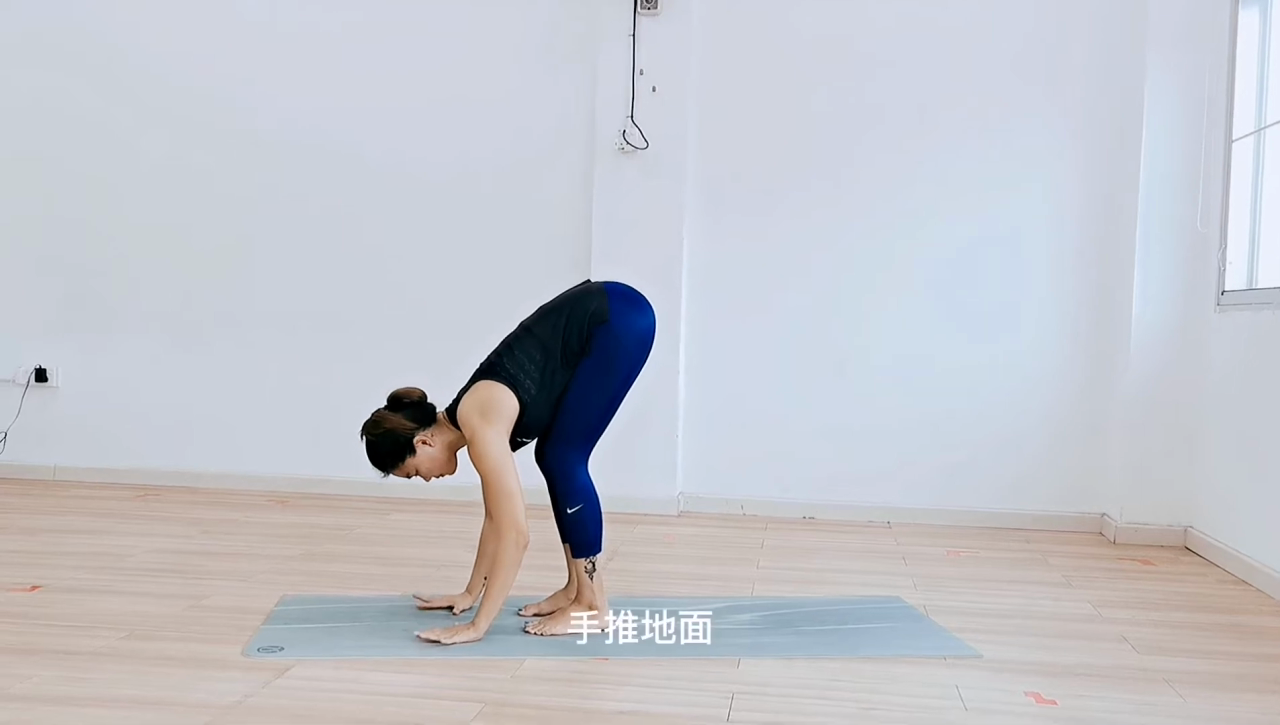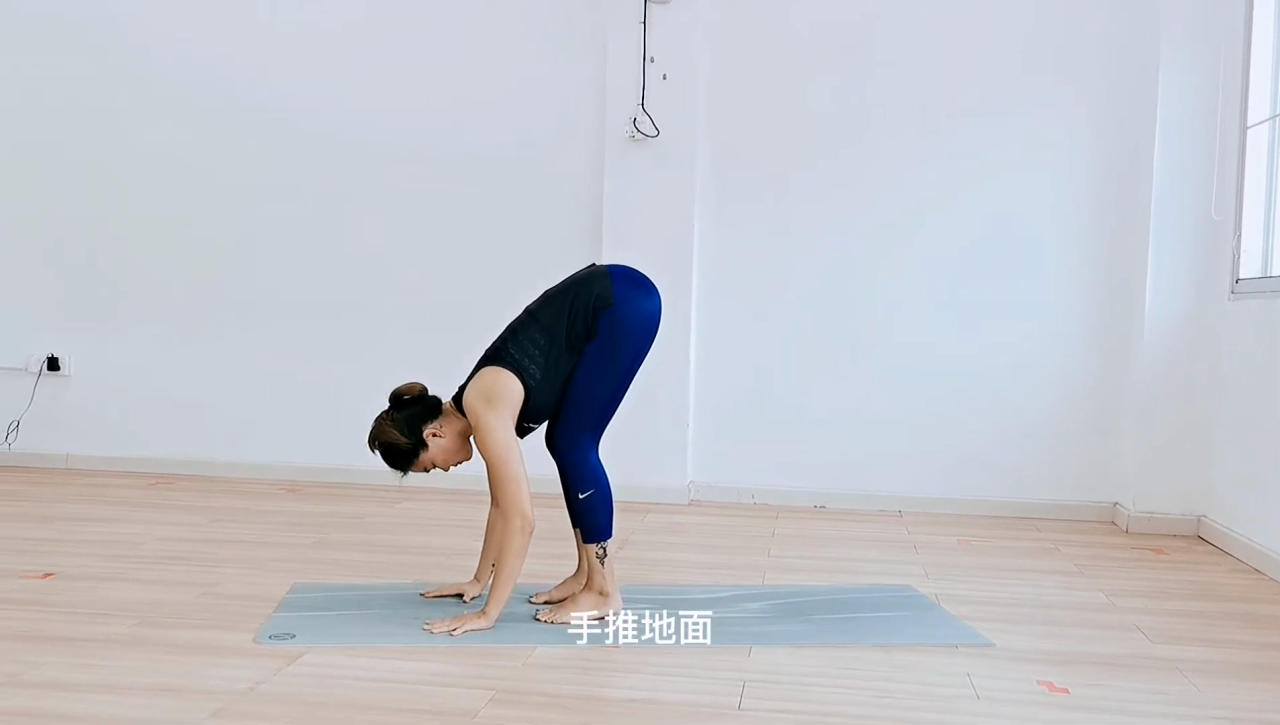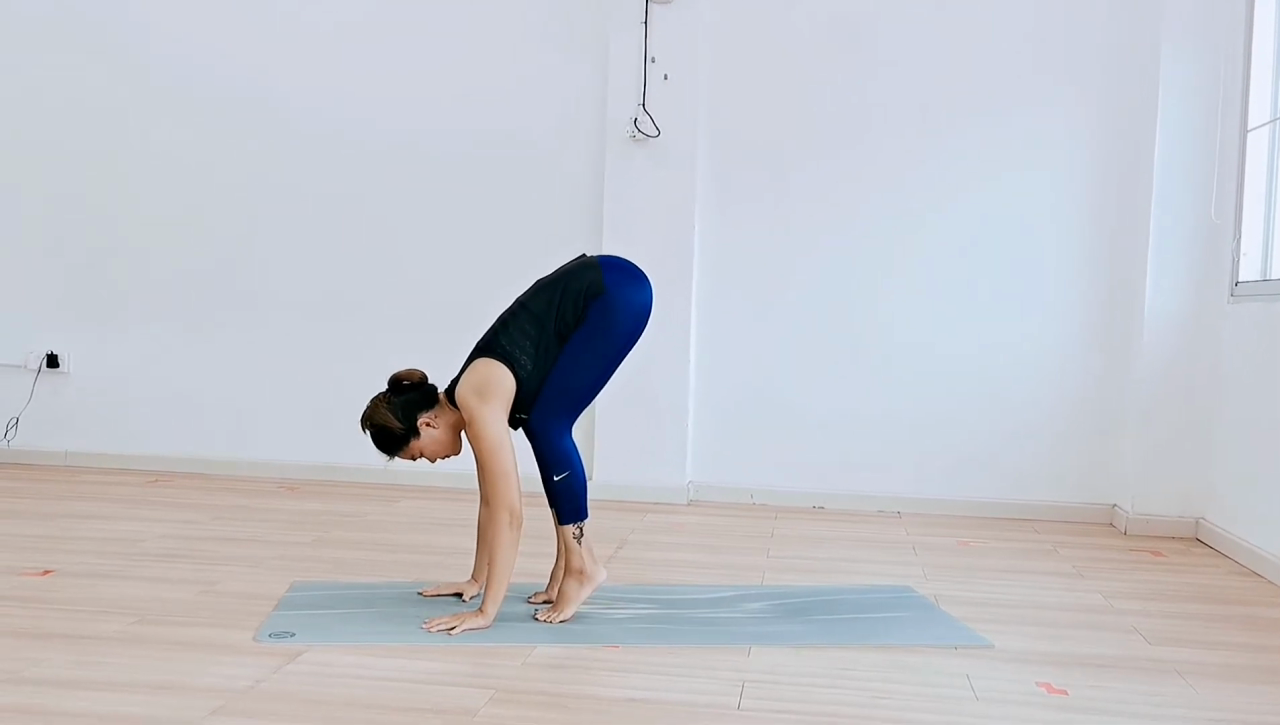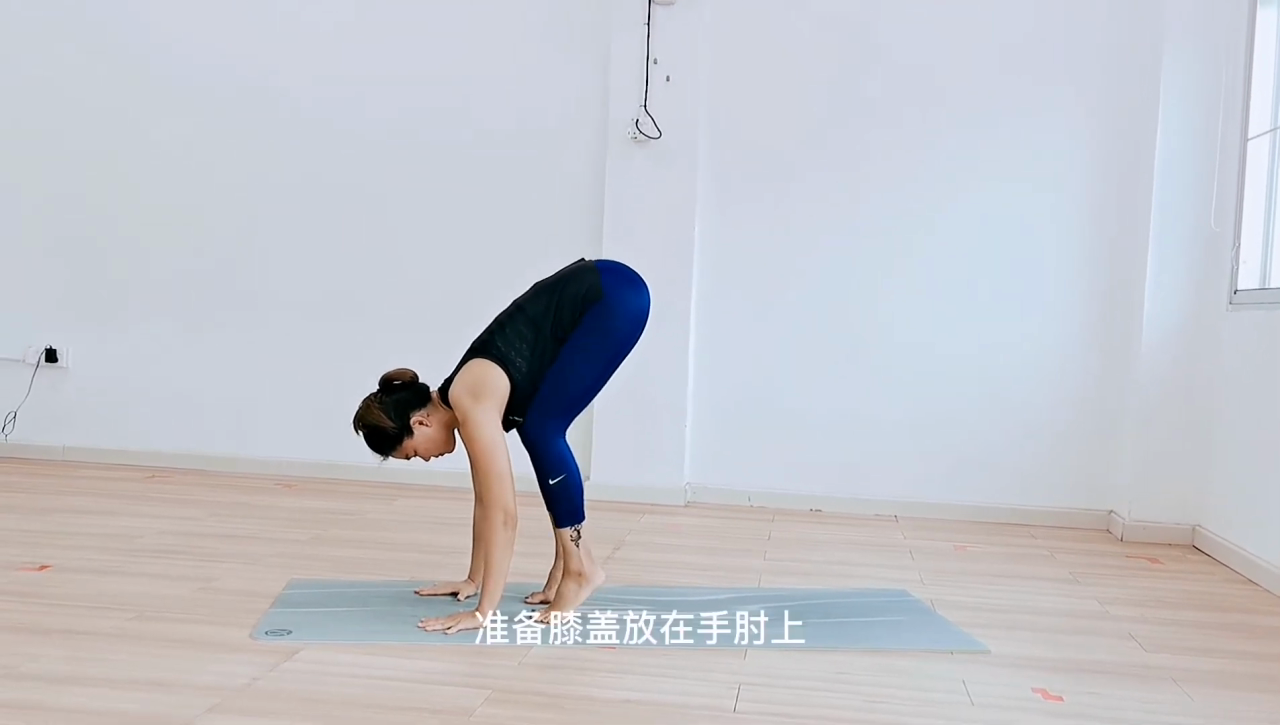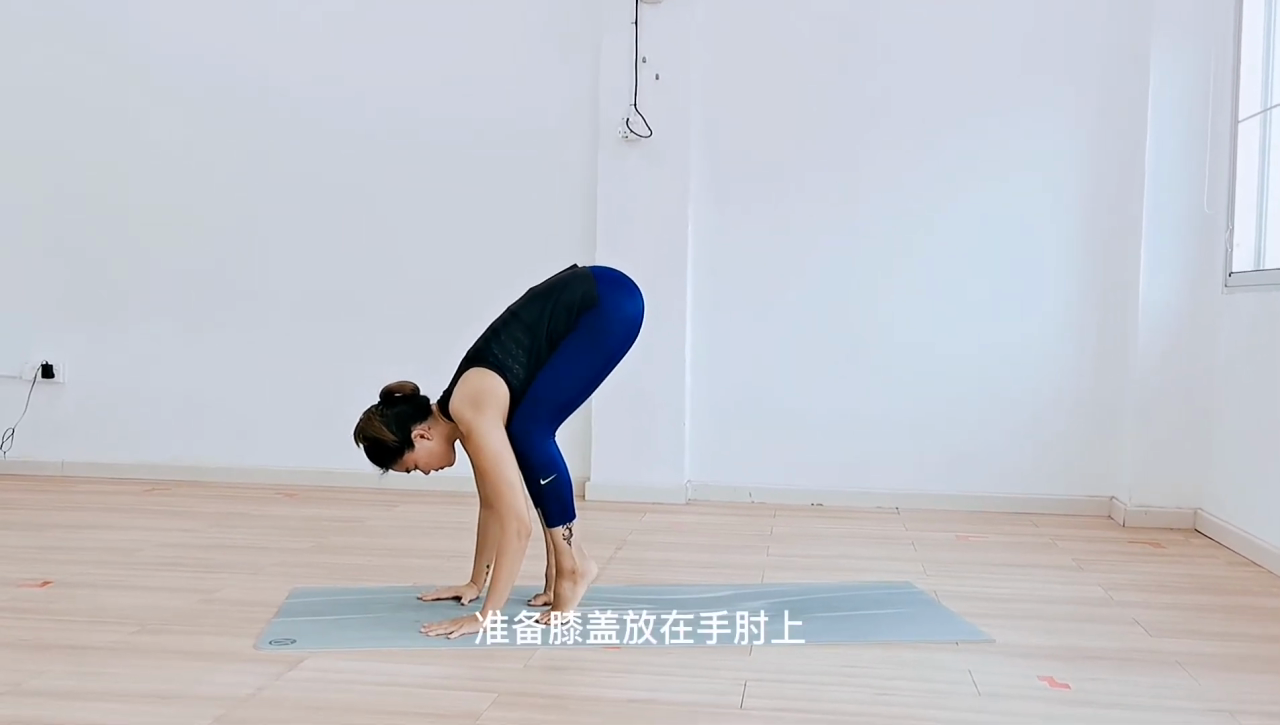
dt=1s
person 1, frame 1
left shoulder: (481, 427)
right shoulder: (473, 419)
left elbow: (515, 534)
right elbow: (497, 518)
left wrist: (478, 626)
right wrist: (470, 593)
left hip: (620, 319)
right hip: (598, 321)
left knee: (563, 460)
right knee: (554, 458)
left ankle: (592, 606)
right ankle: (577, 588)
person 1, frame 2
left shoulder: (485, 413)
right shoulder: (479, 406)
left elbow: (520, 519)
right elbow: (502, 504)
left wrist: (488, 613)
right wrist: (479, 580)
left hip: (625, 301)
right hip: (605, 304)
left knee: (575, 445)
right knee: (563, 443)
left ankle: (603, 589)
right ankle: (587, 572)
person 1, frame 3
left shoulder: (477, 404)
right shoulder: (470, 402)
left elbow: (508, 512)
right elbow: (491, 499)
left wrist: (486, 612)
right wrist: (477, 579)
left hip: (618, 291)
right hip: (593, 294)
left knee: (547, 426)
right knee: (542, 427)
left ankle: (582, 566)
right ankle: (568, 564)
person 1, frame 4
left shoulder: (470, 404)
right shoulder: (464, 401)
left elbow: (503, 513)
right elbow: (486, 499)
left wrist: (484, 613)
right wrist: (474, 579)
left hip: (615, 296)
right hip: (589, 298)
left knee: (542, 430)
right knee: (538, 431)
left ankle: (580, 568)
right ankle: (565, 566)
person 1, frame 5
left shoulder: (473, 414)
right shoulder: (462, 414)
left elbow: (517, 523)
right elbow: (492, 505)
left wrist: (486, 616)
right wrist: (476, 583)
left hip: (610, 301)
right hip: (582, 304)
left knee: (529, 433)
right knee: (526, 437)
left ankle: (573, 565)
right ankle: (559, 571)
